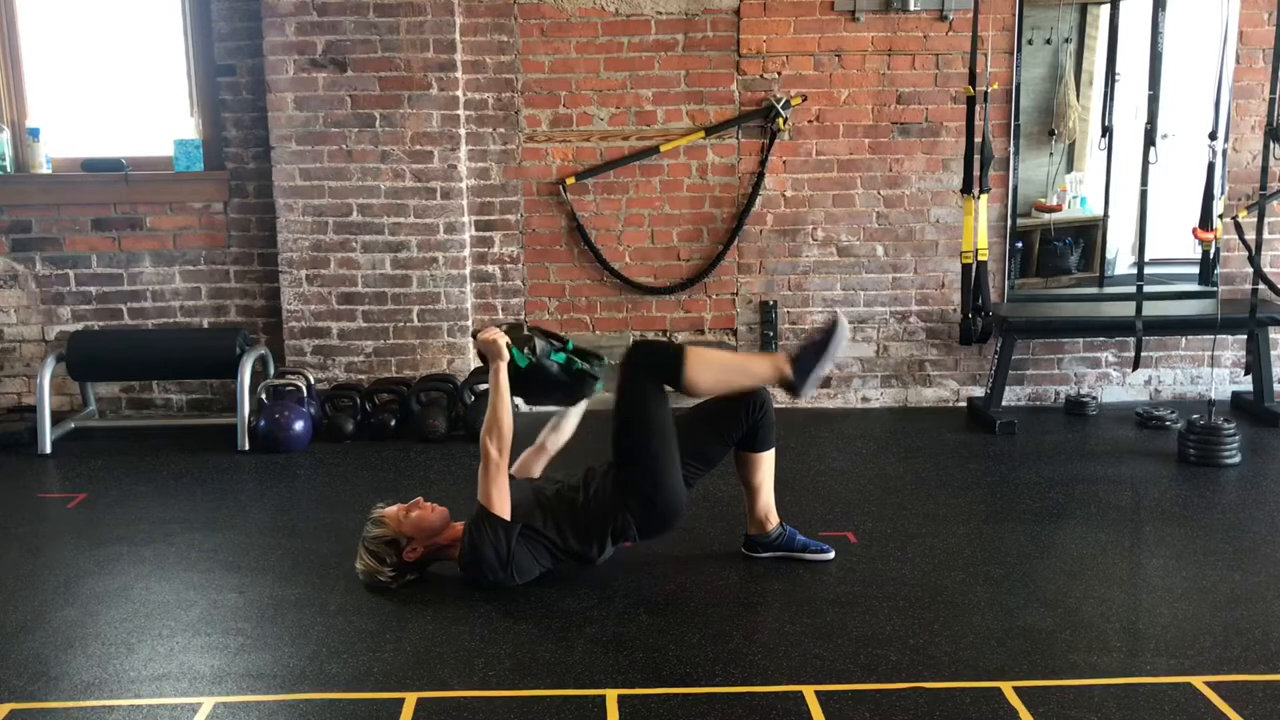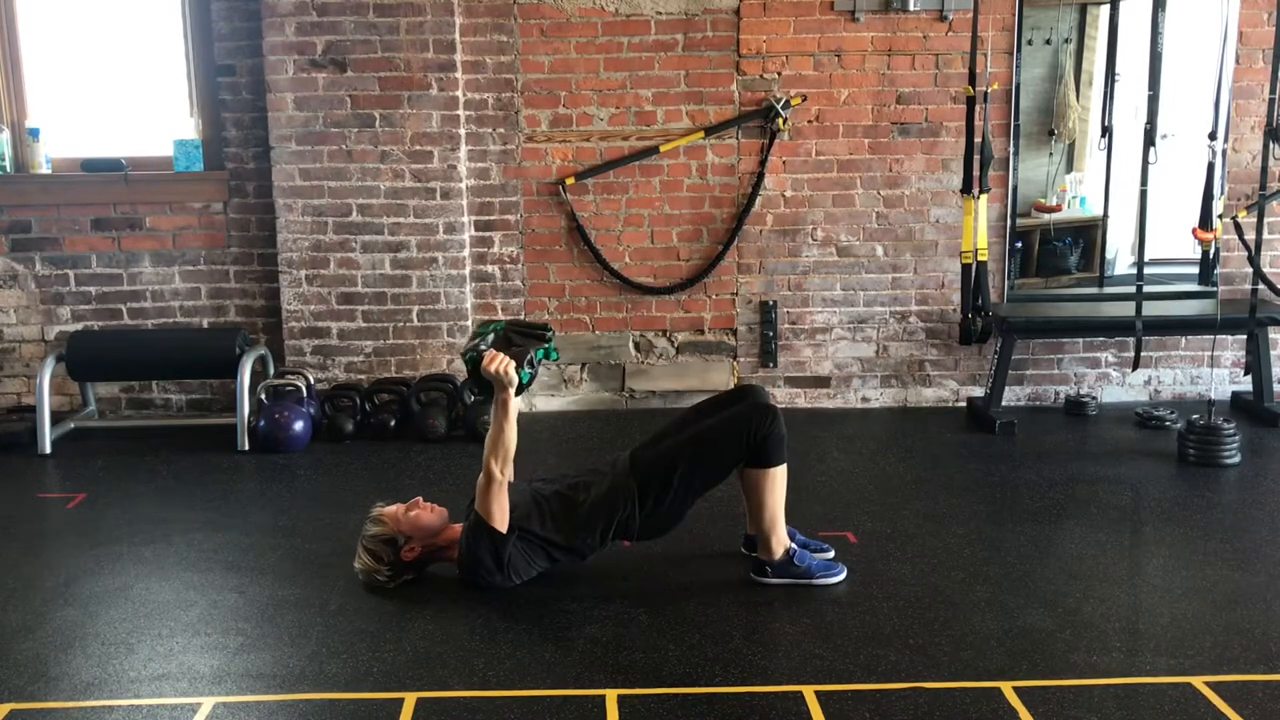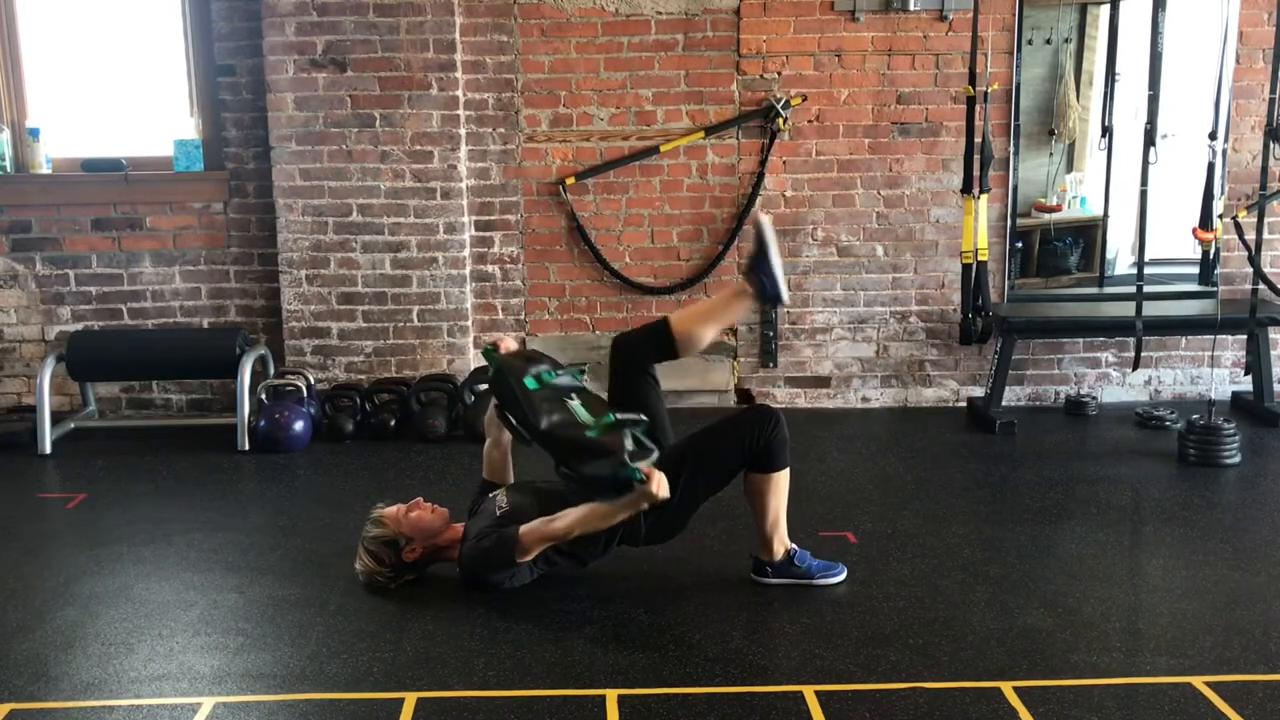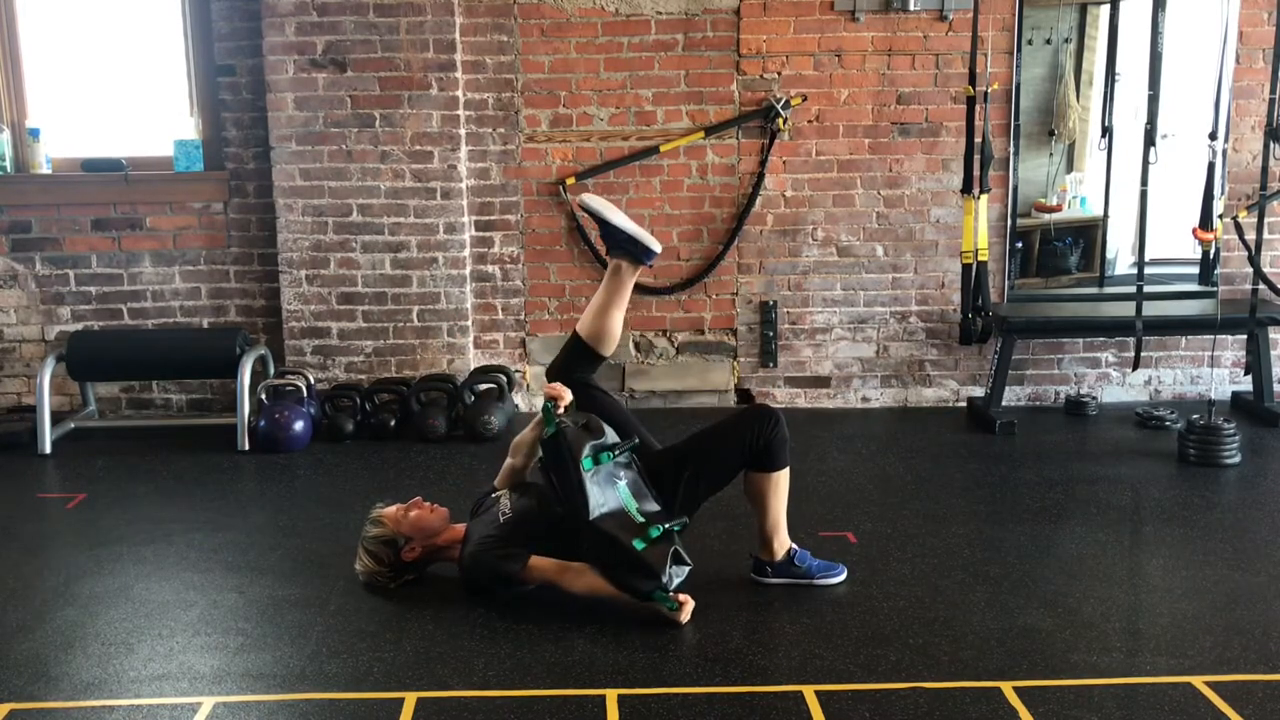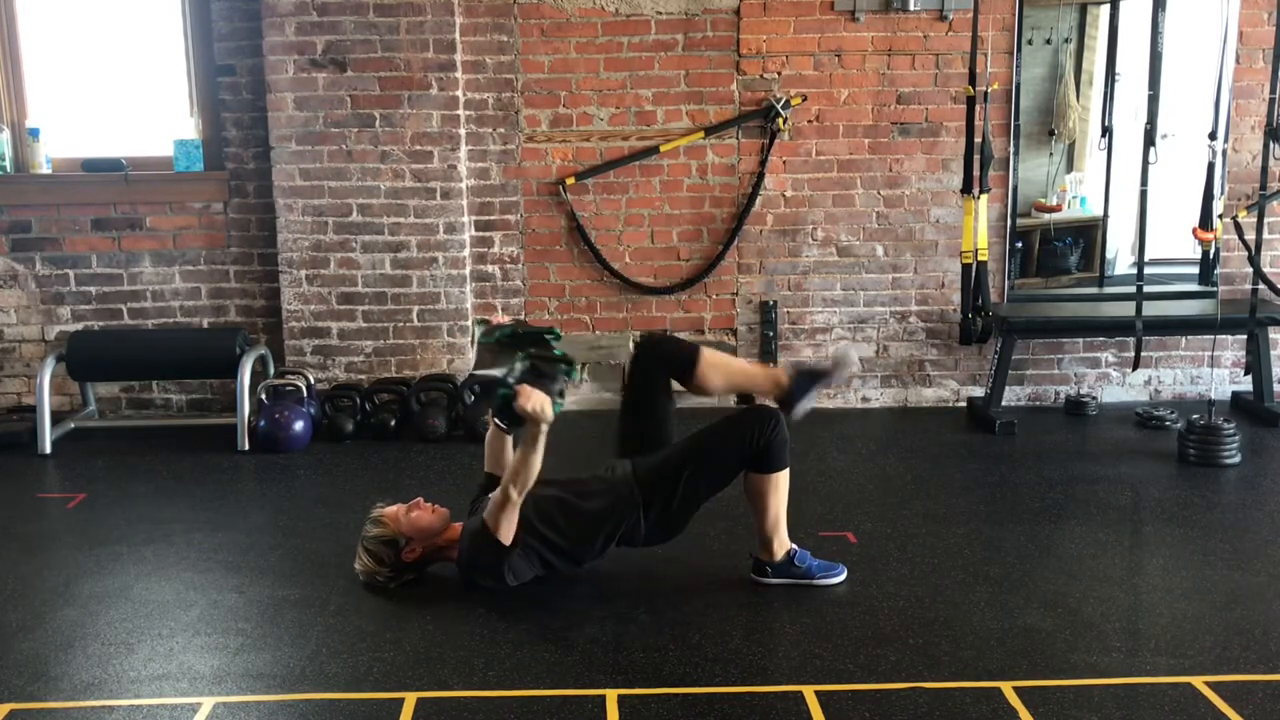
dt=1s
person 1, frame 1
left shoulder: (477, 535)
right shoulder: (483, 559)
left elbow: (541, 453)
right elbow: (493, 458)
left wrist: (576, 397)
right wrist: (497, 368)
right hip: (638, 502)
left knee: (750, 407)
right knee: (646, 360)
left ankle: (765, 530)
right ankle: (790, 369)
person 1, frame 2
left shoulder: (476, 523)
right shoulder: (480, 559)
left elbow: (497, 466)
right elbow: (495, 473)
left wrist: (506, 388)
right wrist: (504, 391)
left hip: (628, 472)
right hip: (642, 498)
left knee: (750, 398)
right knee: (762, 422)
left ankle: (764, 530)
right ankle: (775, 556)
person 1, frame 3
left shoulder: (482, 513)
right shoulder: (483, 557)
left elbow: (497, 442)
right elbow: (557, 529)
right wrist: (638, 499)
left hip: (635, 469)
right hip: (649, 505)
left knee: (632, 349)
right knee: (762, 424)
left ankle: (754, 288)
right ankle: (776, 559)
person 1, frame 4
left shoulder: (486, 512)
right shoulder: (481, 559)
left elbow: (518, 458)
right elbow: (567, 575)
left wrist: (549, 412)
right wrist: (658, 599)
right hip: (654, 495)
left knee: (567, 375)
right knee: (763, 423)
left ankle: (625, 262)
person 1, frame 5
left shoulder: (479, 517)
right shoulder: (481, 559)
left elbow: (499, 462)
right elbow: (515, 491)
right wrist: (537, 425)
left hip: (631, 478)
right hip: (649, 504)
left knee: (655, 351)
right knee: (760, 427)
left ankle: (787, 386)
right ankle: (776, 557)
